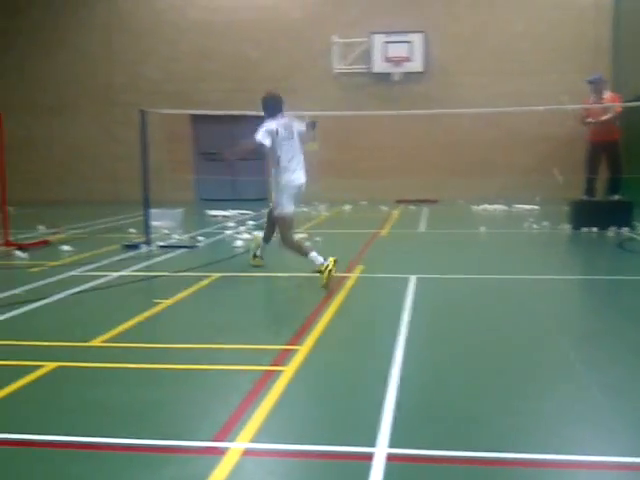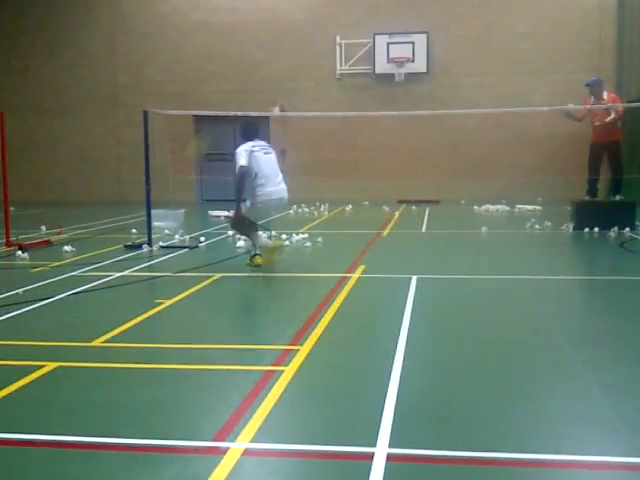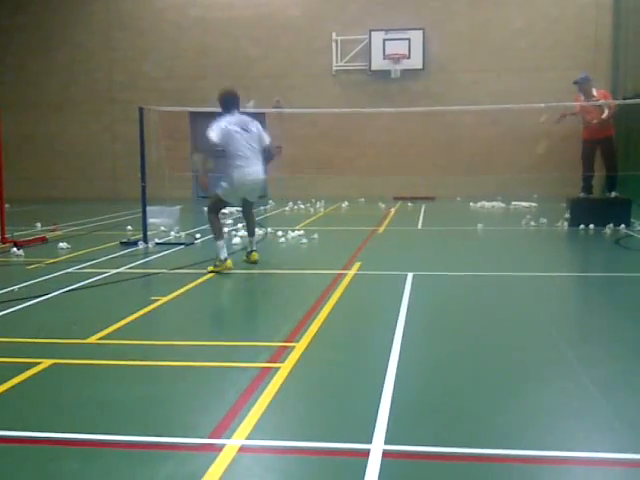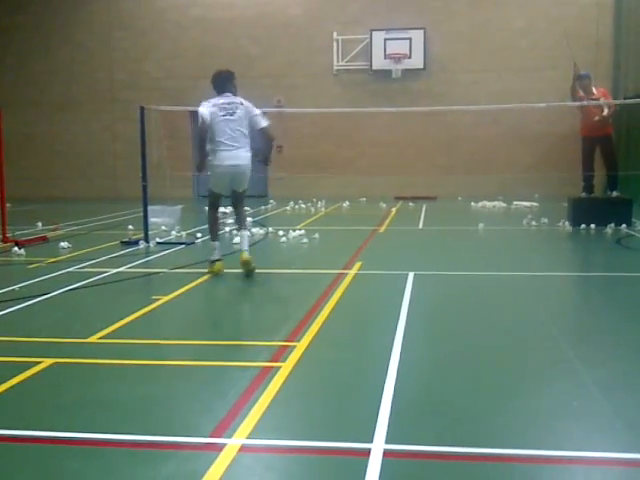
dt=0.2s
person 1, frame 1
left shoulder: (269, 127)
right shoulder: (292, 124)
left elbow: (257, 144)
right elbow: (308, 131)
left wrist: (234, 154)
right wrist: (311, 126)
left hip: (285, 184)
right hip: (297, 181)
left knee: (286, 238)
right knee: (271, 218)
left ankle: (323, 263)
right ankle: (259, 253)
person 1, frame 2
left shoulder: (243, 150)
right shoulder: (268, 147)
left elbow: (242, 173)
left wrist: (239, 202)
left hip: (265, 197)
right hip: (282, 195)
left knee: (238, 221)
right knee: (249, 212)
left ankle: (267, 244)
right ankle: (257, 254)
person 1, frame 3
left shoulder: (220, 124)
right shoulder: (252, 123)
left elbow: (214, 148)
right elbow: (269, 152)
left wrist: (203, 174)
left hip: (238, 178)
right hip: (258, 177)
left knee: (213, 210)
right knee: (248, 208)
left ankle: (223, 258)
right ankle: (252, 250)
person 1, frame 4
left shoulder: (208, 106)
right shoulder: (246, 106)
left elbow: (202, 128)
right elbow: (267, 135)
left wrist: (201, 158)
right wrist: (265, 154)
left hip: (220, 163)
right hip: (242, 162)
left knee: (213, 209)
right knee: (238, 207)
left ankle: (216, 260)
right ankle: (244, 253)
person 2, frame 1
left shoulder: (613, 98)
right shoulder: (589, 101)
left elbow: (615, 114)
right elbow: (585, 121)
left wrist: (597, 120)
right wrist: (586, 119)
left hip: (611, 139)
right hip: (594, 139)
left knee: (614, 167)
right knee: (591, 167)
left ankle: (614, 193)
right ankle: (588, 194)
person 2, frame 2
left shoulder: (613, 98)
right shoulder: (589, 102)
left elbow: (619, 114)
right elbow: (581, 117)
left wrist: (605, 123)
right wrist: (570, 113)
left hip: (613, 139)
right hip: (597, 140)
left knee: (616, 167)
right knee: (593, 168)
left ankle: (616, 193)
right ankle: (591, 194)
person 2, frame 3
left shoulder: (603, 94)
right shoulder: (580, 99)
left elbow: (612, 109)
right elbow: (576, 111)
left wrist: (604, 119)
right wrist: (566, 114)
left hip: (606, 134)
right hip: (588, 136)
left knee: (611, 163)
right knee: (587, 164)
left ankle: (612, 190)
right ankle: (586, 191)
person 2, frame 4
left shoulder: (602, 92)
right shoulder: (579, 96)
left elbow: (612, 108)
right elbow: (573, 96)
left wrist: (605, 117)
right wrist: (575, 77)
left hip: (605, 133)
right hip: (588, 134)
left knee: (611, 162)
right knee: (587, 164)
left ankle: (613, 189)
right ankle: (587, 191)
